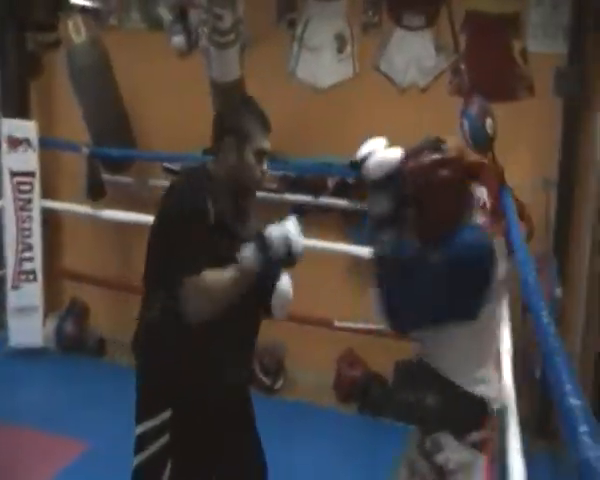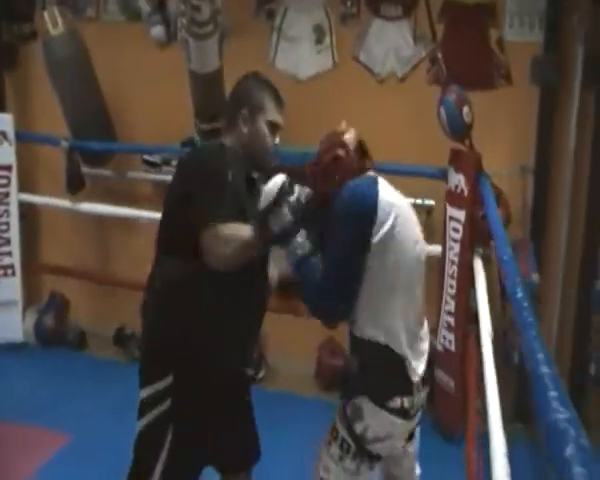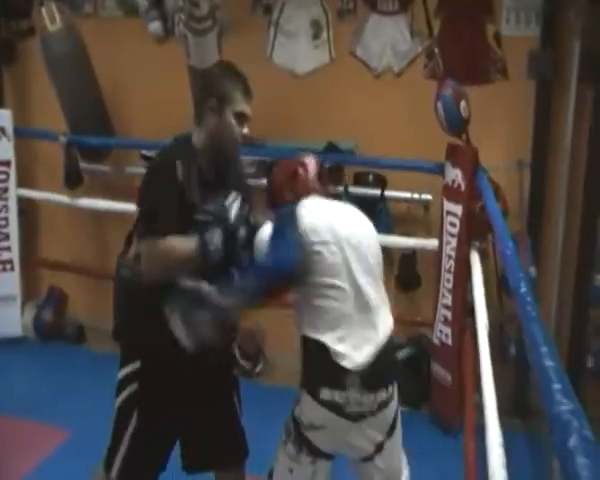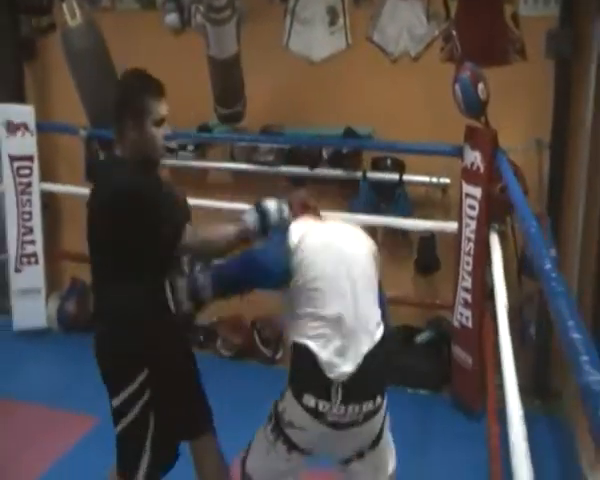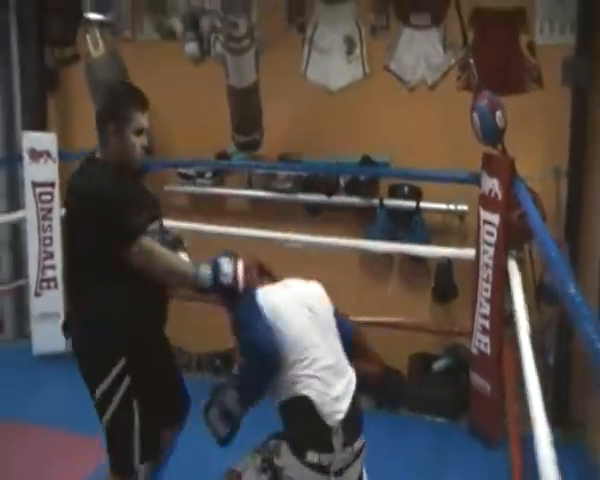
dt=0.3s
person 1, frame 1
left shoulder: (231, 198)
right shoulder: (190, 199)
right elbow: (198, 301)
left wrist: (267, 280)
right wrist: (262, 253)
left hip: (220, 373)
right hip: (175, 377)
person 1, frame 2
left shoulder: (240, 174)
right shoulder: (209, 165)
left elbow: (250, 255)
right elbow: (222, 250)
right wrist: (278, 220)
left hip: (222, 349)
right hip: (179, 346)
person 1, frame 3
left shoulder: (231, 174)
right shoulder: (170, 168)
right elbow: (153, 262)
right wrist: (214, 241)
left hip: (209, 343)
right hip: (155, 344)
person 1, frame 4
left shoulder: (133, 175)
right shoulder: (123, 190)
right elbow: (194, 241)
right wrist: (257, 220)
left hip: (162, 331)
right hip: (134, 342)
left knee: (200, 429)
person 1, frame 5
left shoulder: (124, 175)
right shoulder: (96, 187)
right elbow: (145, 255)
left wrist: (168, 248)
left hip: (141, 324)
right hip: (107, 333)
left knee: (171, 410)
right knee: (128, 448)
person 2, frame 1
left shoulder: (470, 247)
right shoulder: (467, 233)
left elbow: (402, 313)
left wrist: (386, 221)
left hip: (456, 412)
right hip: (452, 398)
person 2, frame 2
left shoulder: (357, 196)
right shoulder: (393, 202)
left elbow: (329, 305)
left wrist: (296, 242)
left hip: (382, 379)
right hip: (405, 372)
person 2, frame 3
left shoulder: (296, 216)
right shoulder: (358, 217)
left elbow: (280, 267)
left wrist: (220, 298)
left hip: (329, 379)
right hip: (379, 375)
person 2, frame 4
left shoulder: (290, 236)
right shoulder: (361, 240)
left elbow: (258, 266)
right elbow: (379, 313)
left wrist: (198, 283)
left hip: (313, 384)
right hip: (368, 383)
person 2, frame 5
left shoulder: (249, 305)
right shoulder: (310, 289)
left elbow: (265, 356)
right elbow: (348, 336)
left wrist: (231, 403)
left hip: (312, 440)
right hip: (349, 434)
